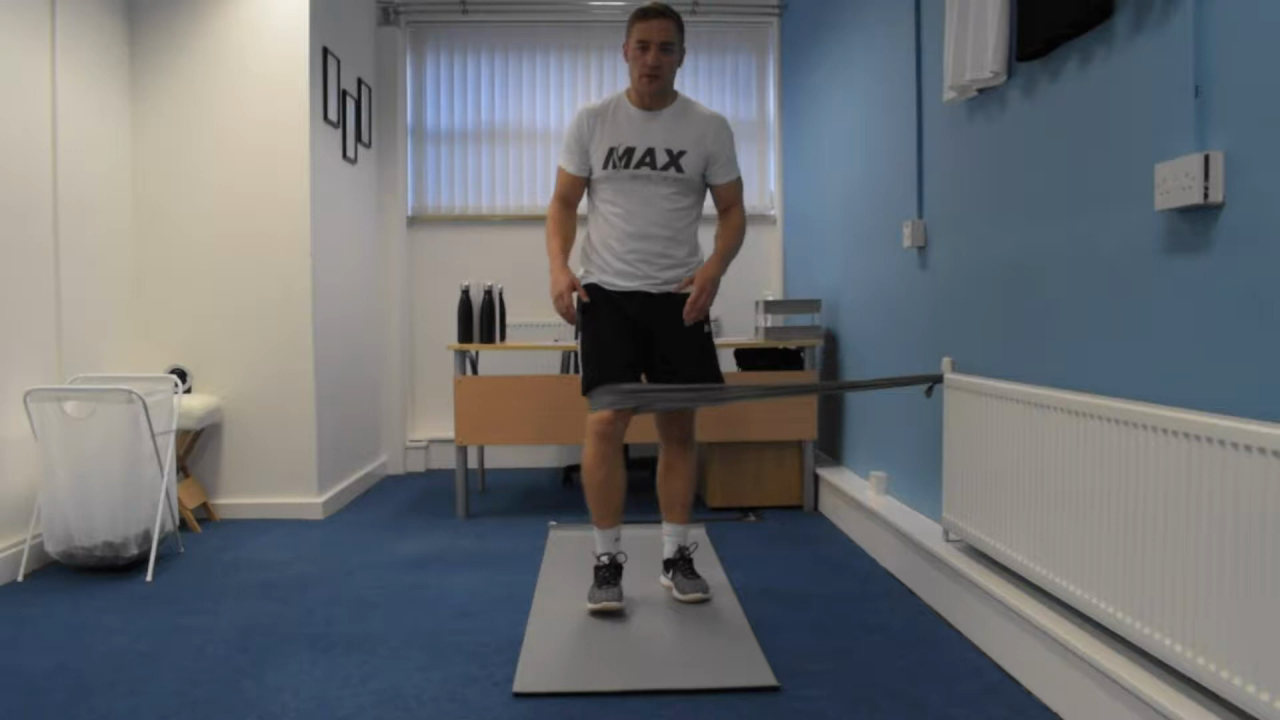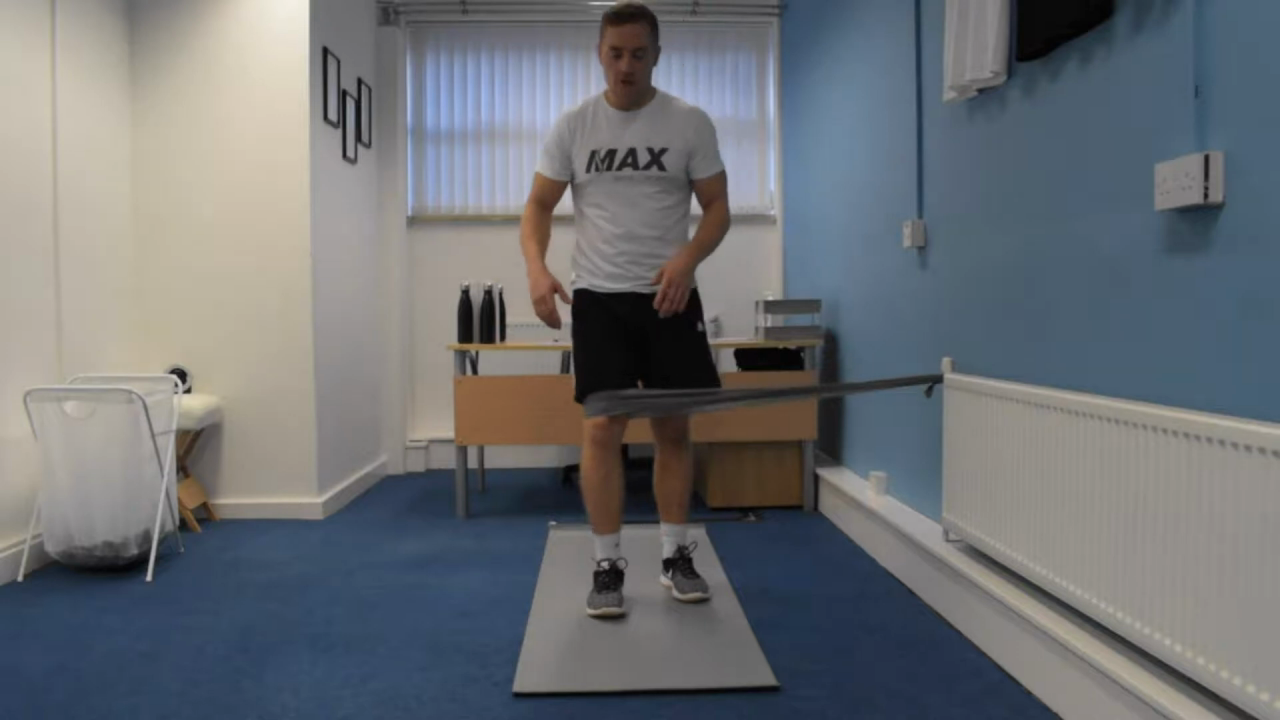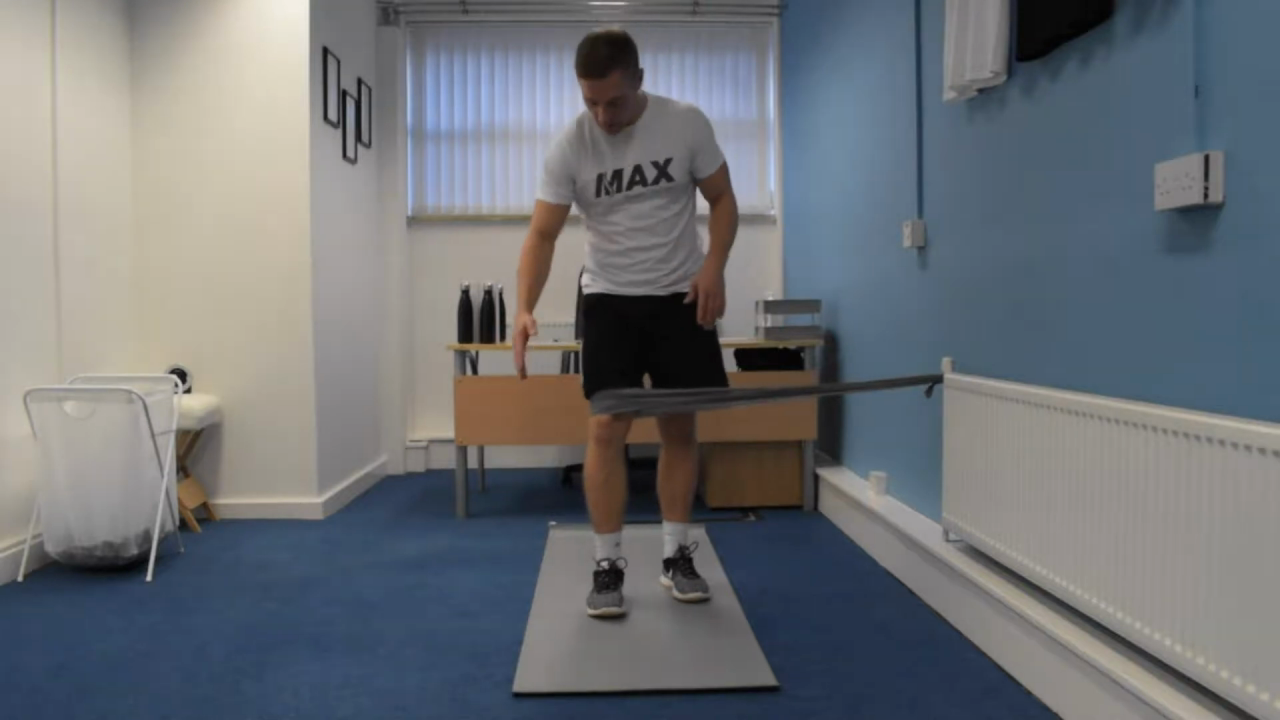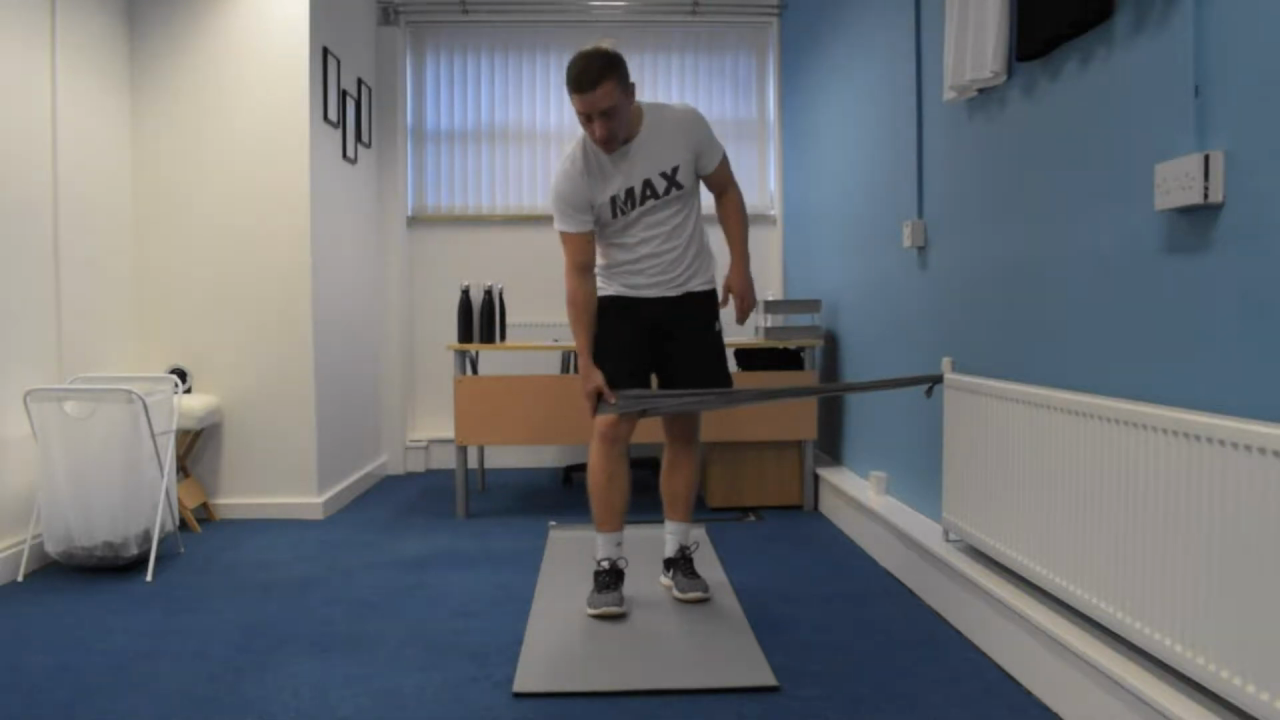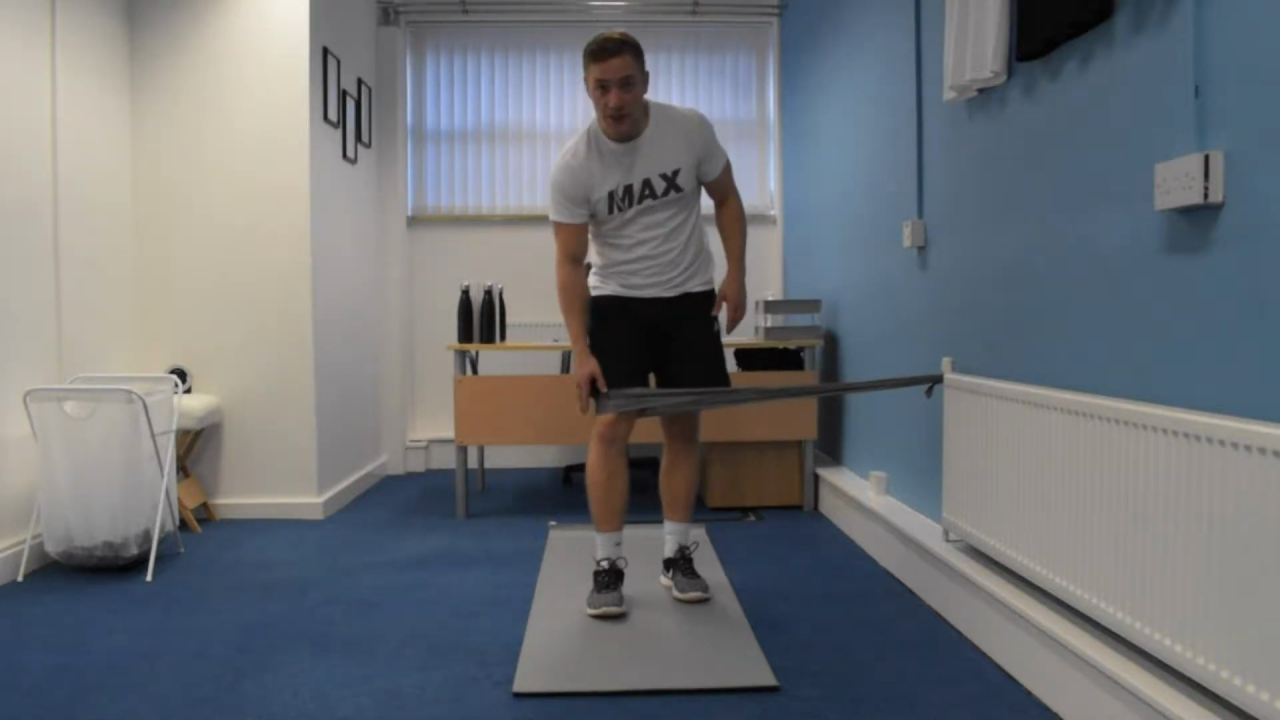
dt=0.4s
person 1, frame 1
left shoulder: (709, 128)
right shoulder: (590, 121)
left elbow: (732, 210)
right elbow: (564, 201)
left wrist: (714, 266)
right wrist: (559, 266)
left hip: (678, 298)
right hip: (607, 295)
left knee: (679, 429)
right knee: (605, 424)
left ankle: (676, 557)
right ankle: (607, 561)
person 1, frame 2
left shoulder: (690, 123)
right shoulder: (572, 125)
left elbow: (717, 207)
right elbow: (539, 203)
left wrist: (687, 257)
right wrist: (537, 268)
left hip: (669, 297)
right hip: (599, 299)
left knee: (673, 430)
right knee: (602, 430)
left ankle: (676, 556)
right ankle: (607, 566)
person 1, frame 3
left shoulder: (687, 123)
right shoulder: (569, 147)
left elbow: (722, 200)
right elbow: (543, 234)
left wrist: (714, 265)
right wrist: (525, 308)
left hip: (681, 298)
right hip: (610, 300)
left knee: (679, 428)
right knee: (606, 427)
left ankle: (676, 556)
right ankle: (607, 565)
person 1, frame 4
left shoulder: (685, 125)
right shoulder: (573, 174)
left elbow: (726, 191)
right elbow: (580, 272)
left wrist: (740, 266)
right wrist: (586, 362)
left hip: (691, 297)
right hip: (621, 303)
left knee: (684, 428)
right knee: (612, 427)
left ankle: (677, 555)
right ankle: (608, 566)
person 1, frame 5
left shoulder: (690, 128)
right shoulder: (573, 166)
left elbow: (726, 199)
right elbow: (570, 261)
left wrist: (736, 274)
right wrist: (580, 351)
left hip: (690, 299)
right hip: (618, 303)
left knee: (683, 427)
right knee: (610, 426)
left ankle: (677, 555)
right ankle: (608, 565)
